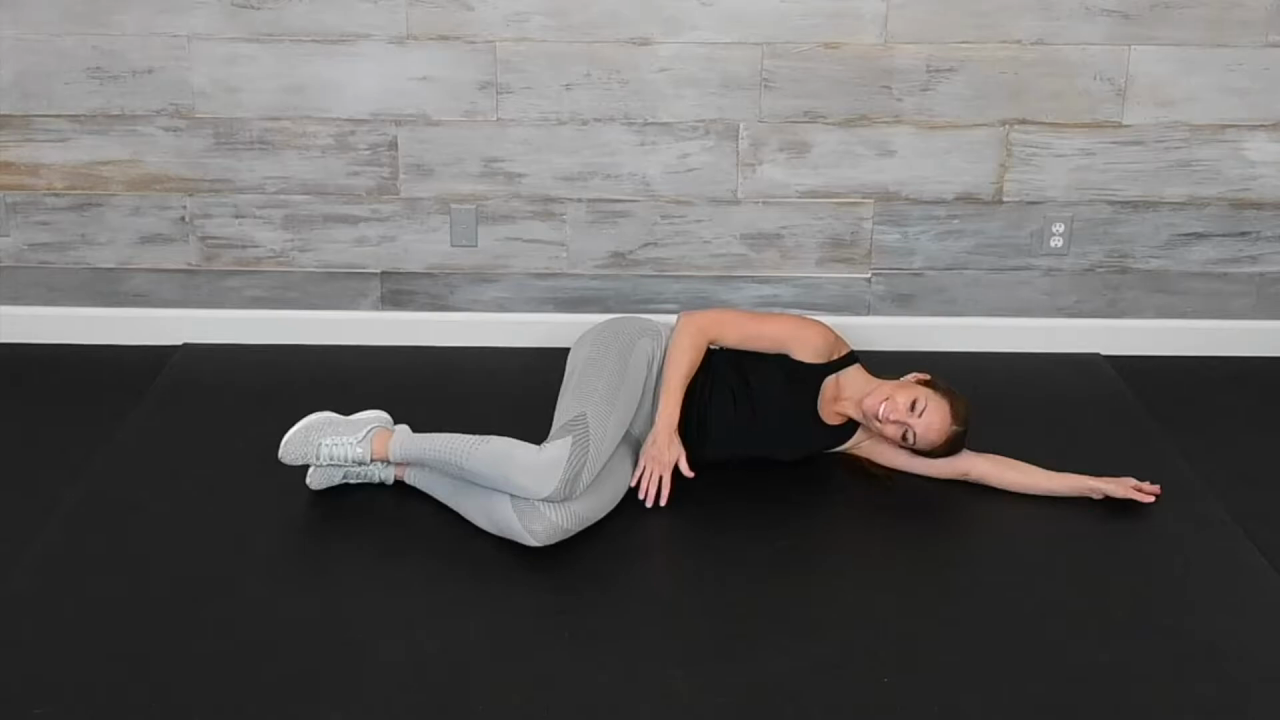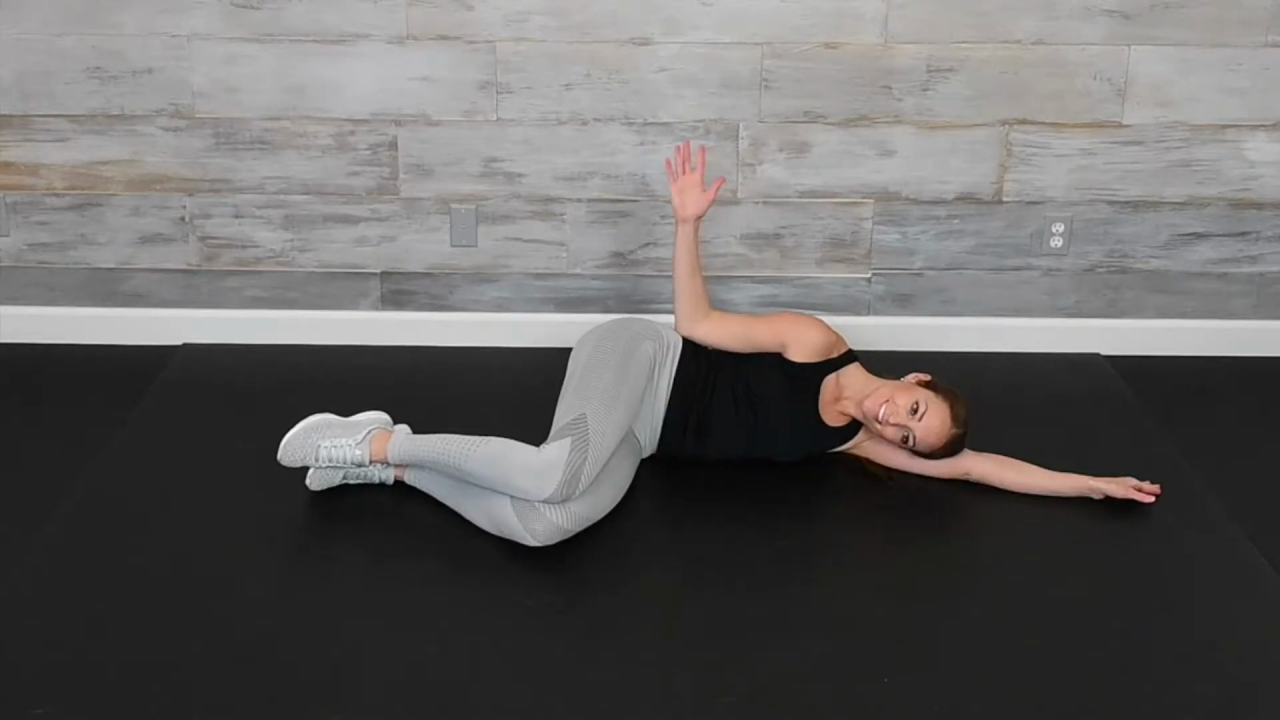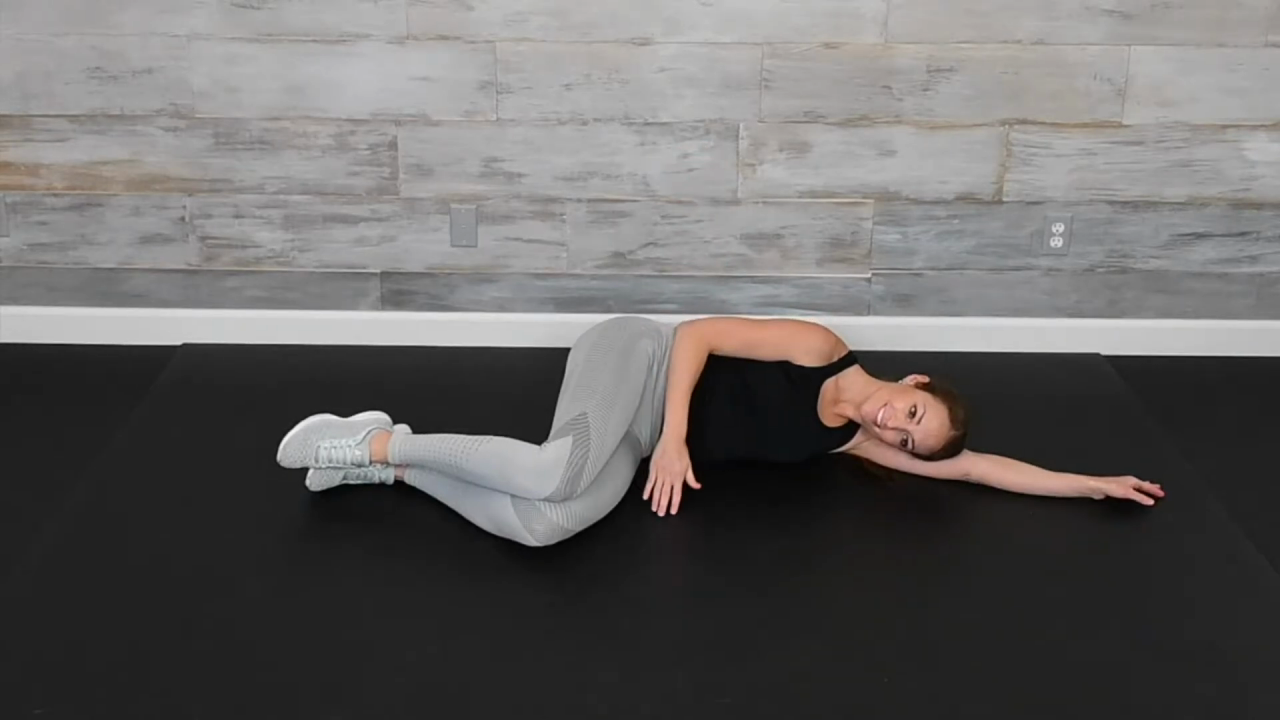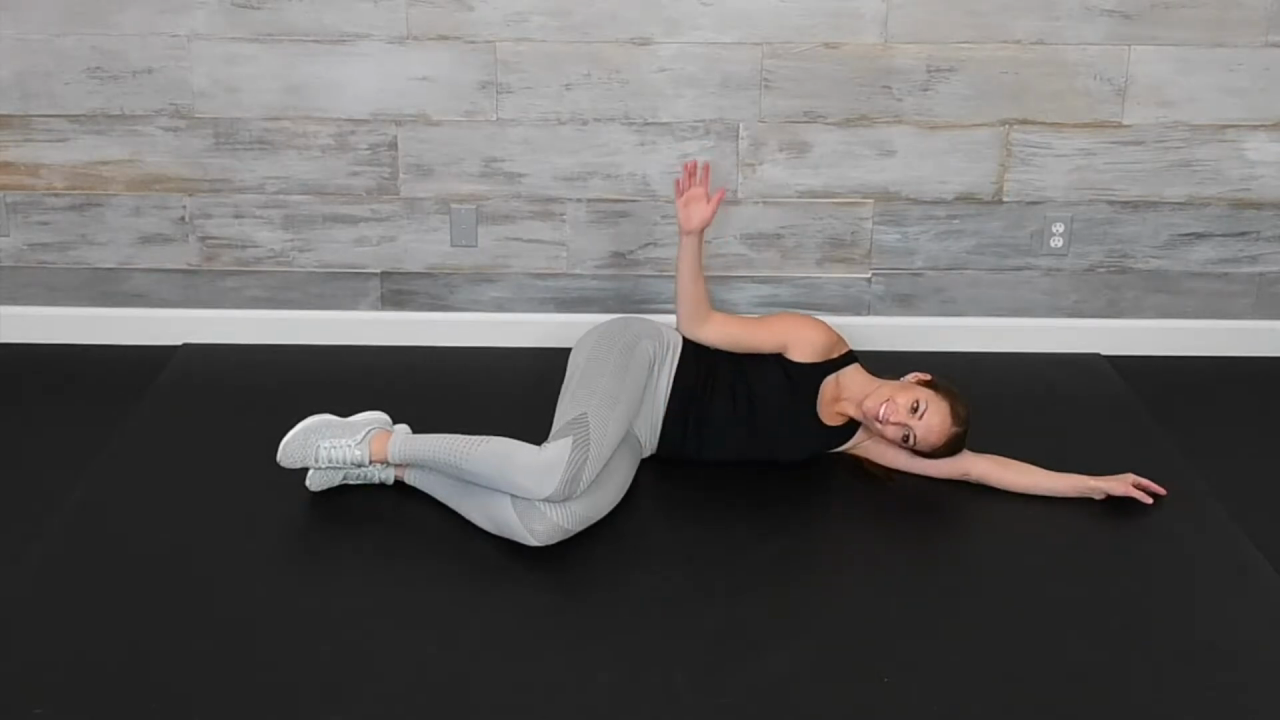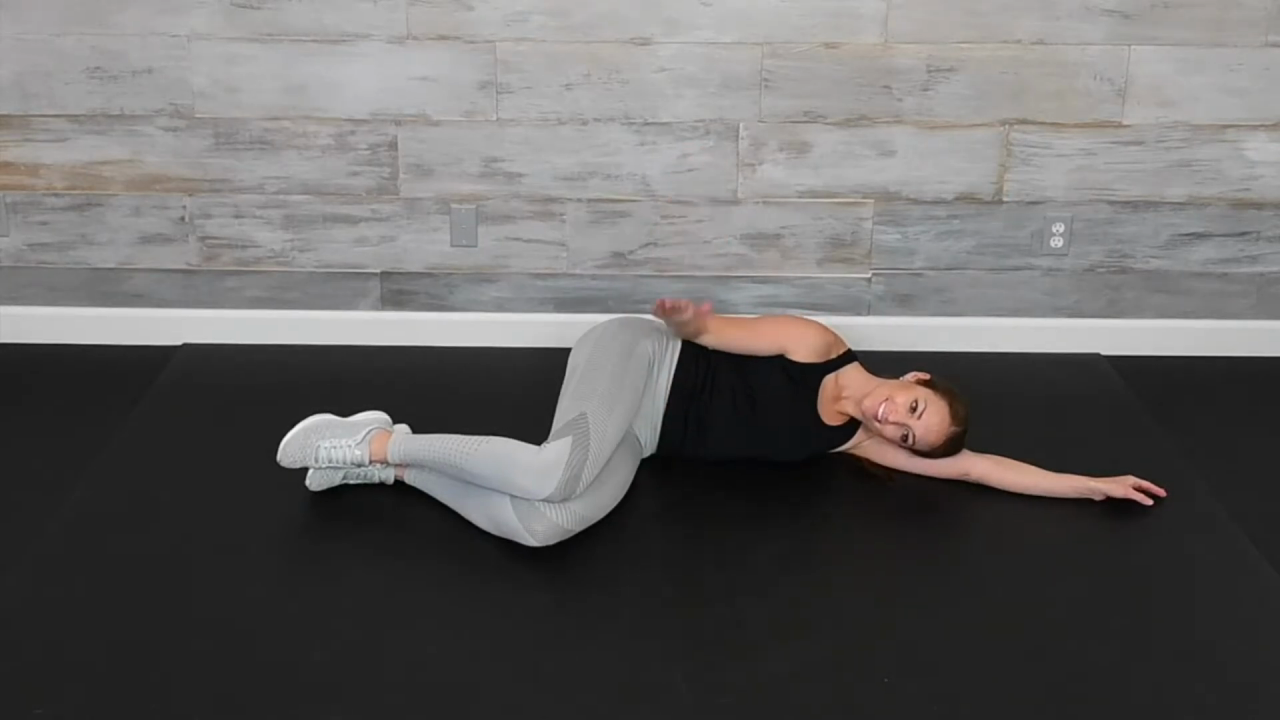
dt=1s
person 1, frame 1
left shoulder: (856, 439)
right shoulder: (818, 344)
left elbow: (974, 464)
right elbow: (696, 323)
left wrist: (1092, 484)
right wrist: (667, 425)
left hip: (646, 439)
right hip: (636, 358)
left knee: (545, 526)
right knee: (557, 477)
left ankle: (389, 456)
right ankle: (372, 441)
person 1, frame 2
left shoulder: (854, 441)
right shoulder: (817, 343)
left elbow: (977, 463)
right elbow: (695, 324)
left wrist: (1091, 483)
right wrist: (689, 222)
left hip: (648, 444)
right hip: (637, 364)
left knee: (545, 524)
right knee: (556, 479)
left ankle: (387, 458)
right ankle: (375, 443)
person 1, frame 3
left shoulder: (854, 443)
right shoulder: (819, 348)
left elbow: (976, 465)
right elbow: (696, 333)
left wrist: (1093, 483)
right wrist: (674, 436)
left hip: (642, 448)
right hip: (637, 359)
left knee: (548, 525)
right knee: (559, 478)
left ankle: (388, 456)
right ankle: (375, 442)
person 1, frame 4
left shoulder: (854, 441)
right shoulder: (817, 344)
left elbow: (977, 465)
right elbow: (695, 323)
left wrist: (1091, 483)
right wrist: (691, 234)
left hip: (645, 446)
right hip: (636, 364)
left knee: (546, 524)
right knee: (556, 476)
left ankle: (390, 462)
right ankle: (374, 441)
person 1, frame 5
left shoulder: (855, 441)
right shoulder: (816, 346)
left elbow: (978, 465)
right elbow: (701, 329)
left wrist: (1091, 486)
right wrist: (679, 317)
left hip: (646, 444)
right hip: (631, 364)
left knee: (547, 525)
right knee: (557, 477)
left ankle: (387, 459)
right ankle: (374, 440)
